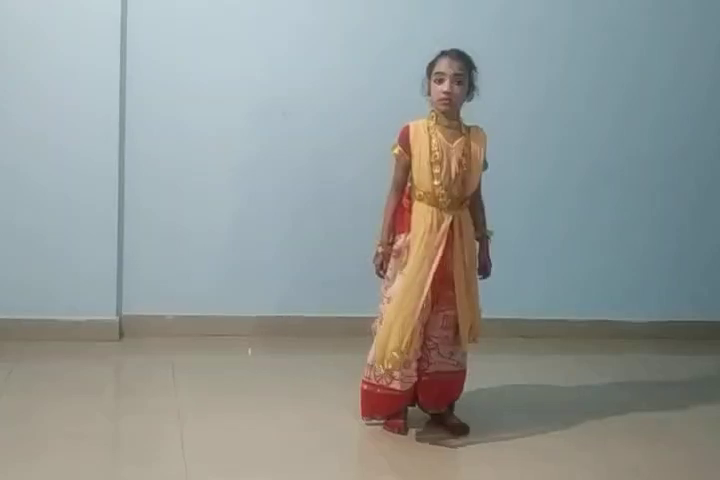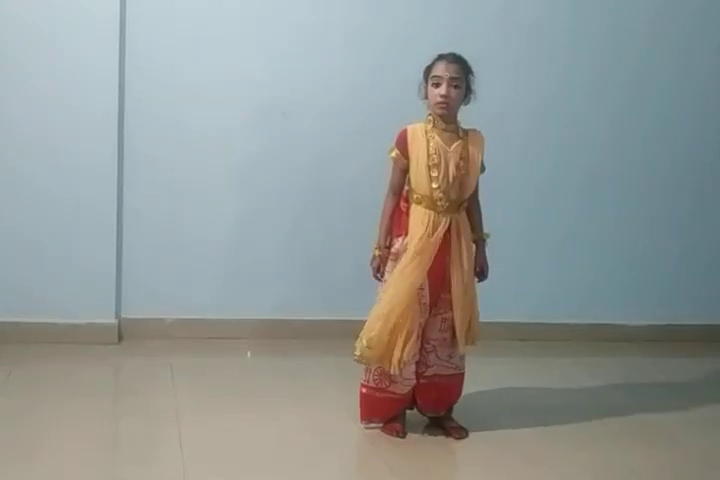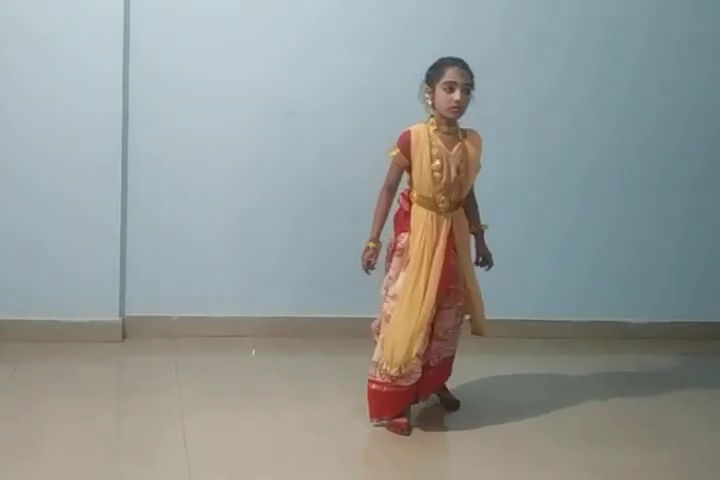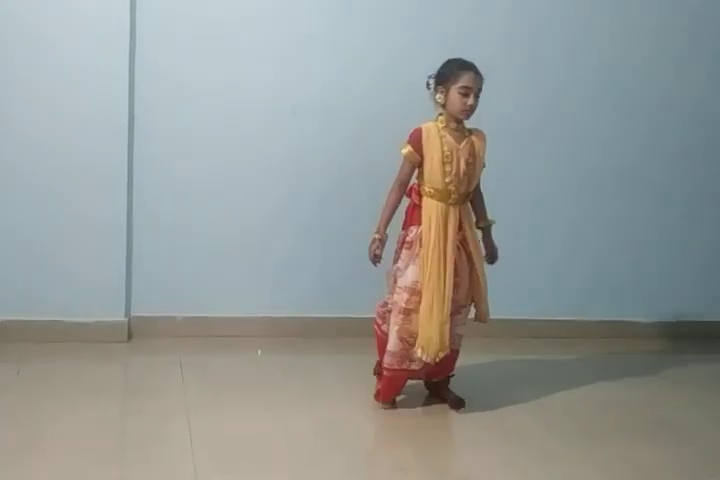
dt=0.5s
person 1, frame 1
left shoulder: (476, 139)
right shoulder: (412, 133)
left elbow: (474, 196)
right elbow: (396, 191)
left wrist: (483, 246)
right wrist: (384, 243)
left hip: (456, 239)
right hip: (414, 235)
left knee: (448, 325)
right knee: (404, 319)
left ankle: (441, 405)
right ankle: (394, 404)
person 1, frame 2
left shoulder: (473, 142)
right shoulder: (409, 137)
left elbow: (472, 198)
right elbow: (393, 194)
left wrist: (479, 248)
right wrist: (381, 246)
left hip: (454, 242)
right hip: (412, 238)
left knee: (447, 328)
right knee: (402, 322)
left ankle: (440, 409)
right ankle: (392, 408)
person 1, frame 3
left shoulder: (472, 142)
right shoulder: (412, 138)
right elbow: (389, 189)
left wrist: (479, 238)
right wrist: (374, 240)
left hip: (453, 236)
right hip: (415, 235)
left knee: (448, 318)
right knee: (405, 318)
left ankle: (434, 383)
right ankle: (395, 405)
person 1, frame 4
left shoulder: (477, 140)
right shoulder: (422, 135)
right elbow: (400, 184)
left wrist: (486, 233)
right wrist: (381, 232)
left hip: (461, 227)
right hip: (425, 226)
left knee: (453, 307)
right knee: (411, 303)
left ankle: (438, 379)
right ankle: (388, 382)
